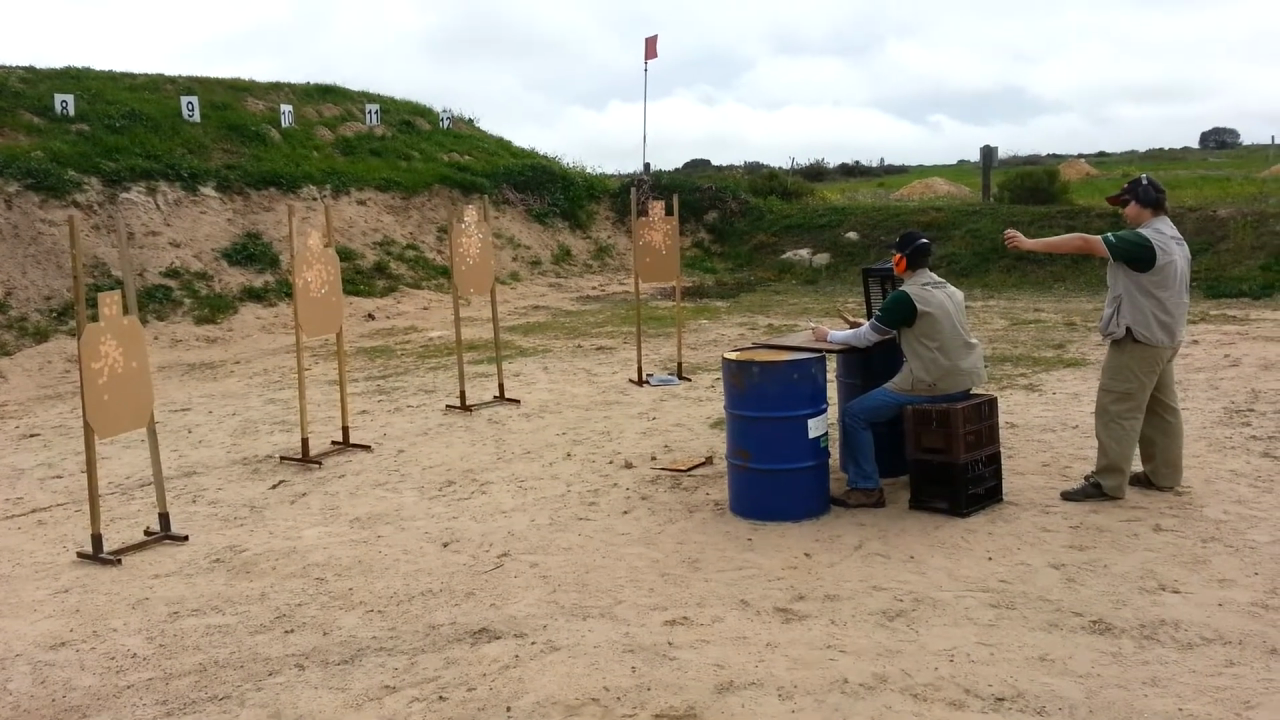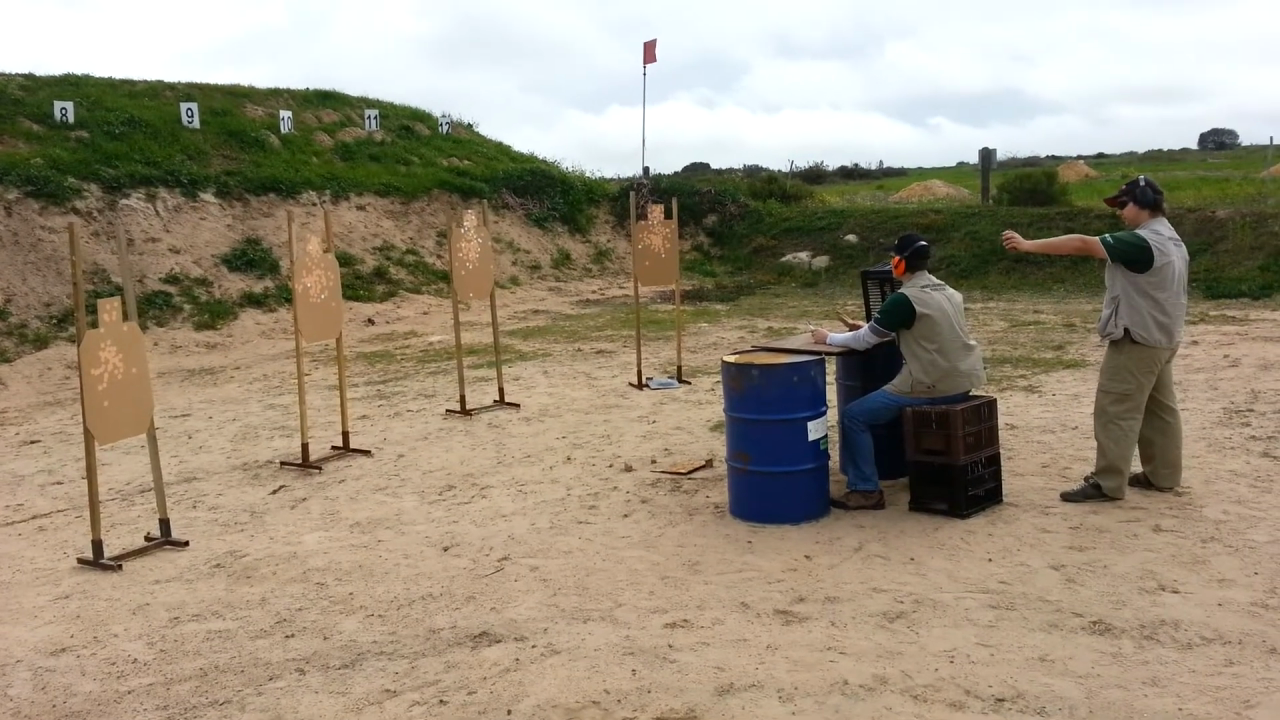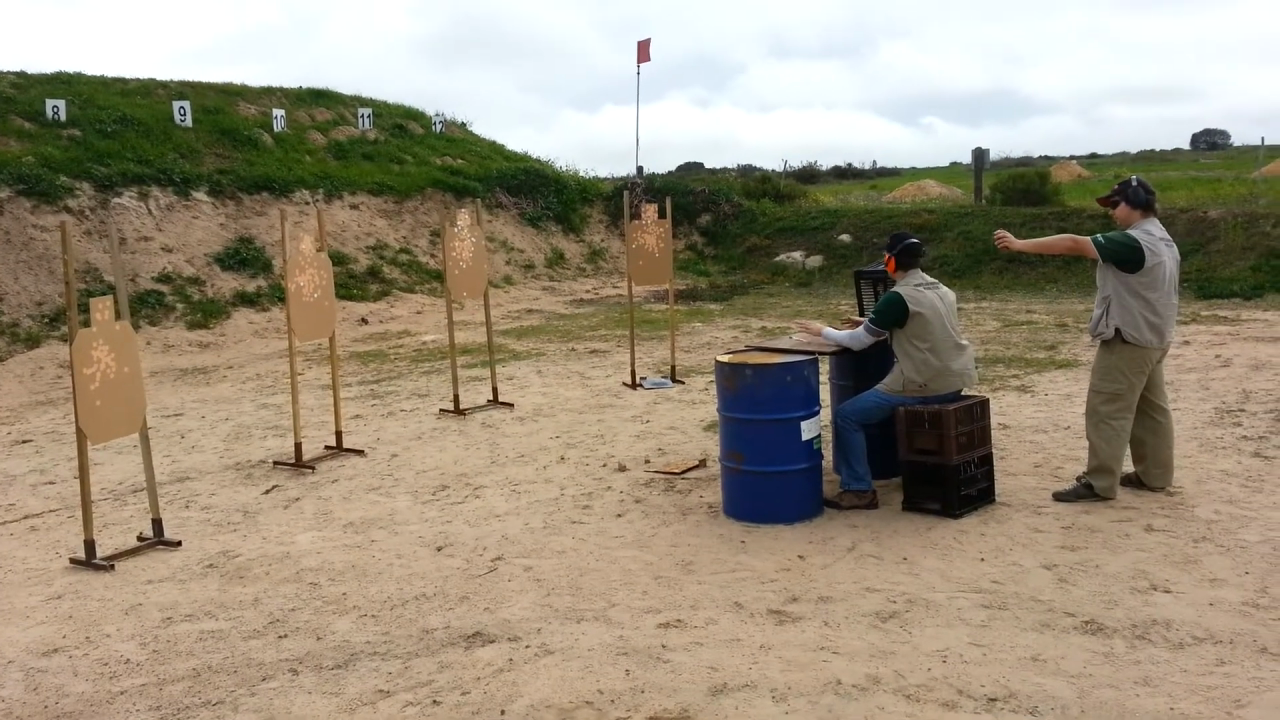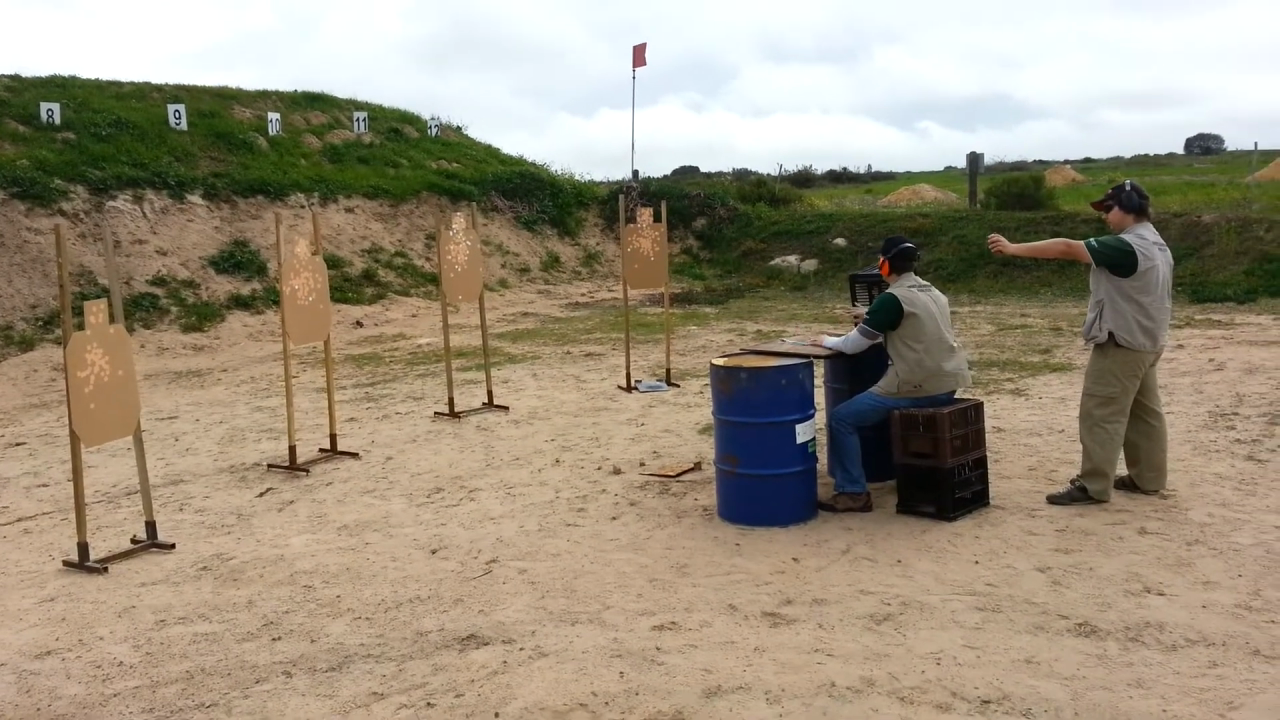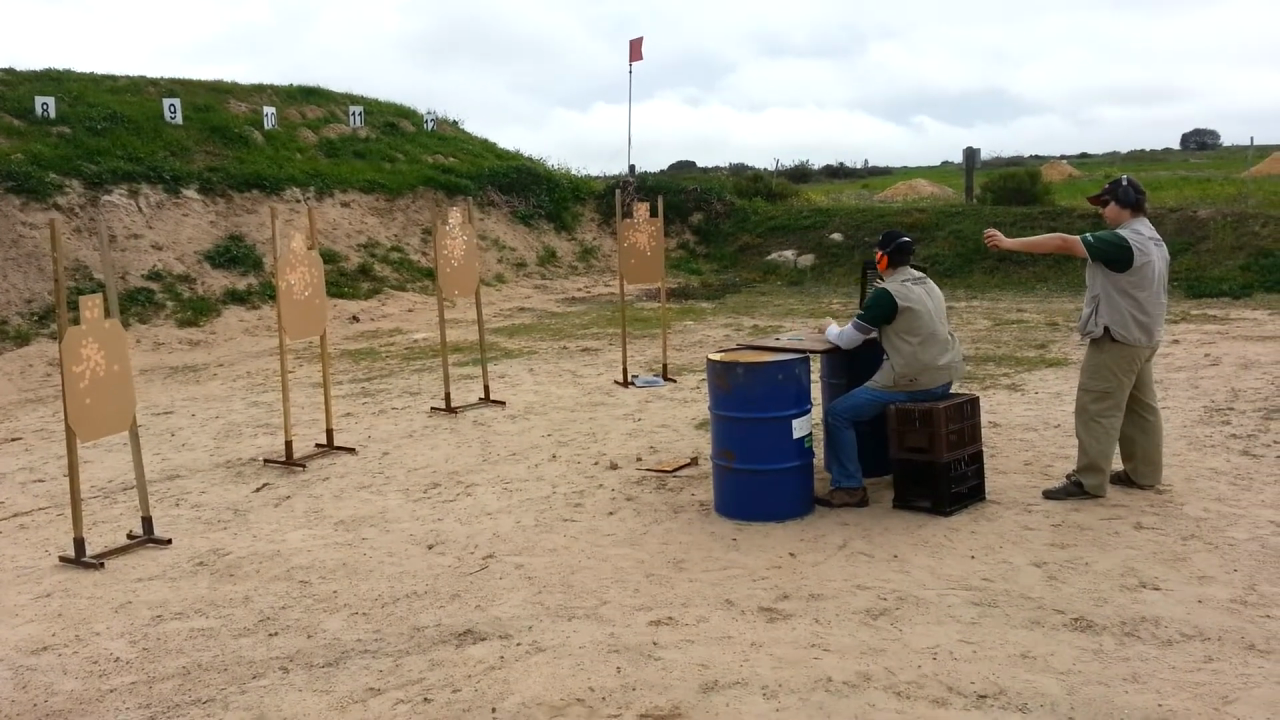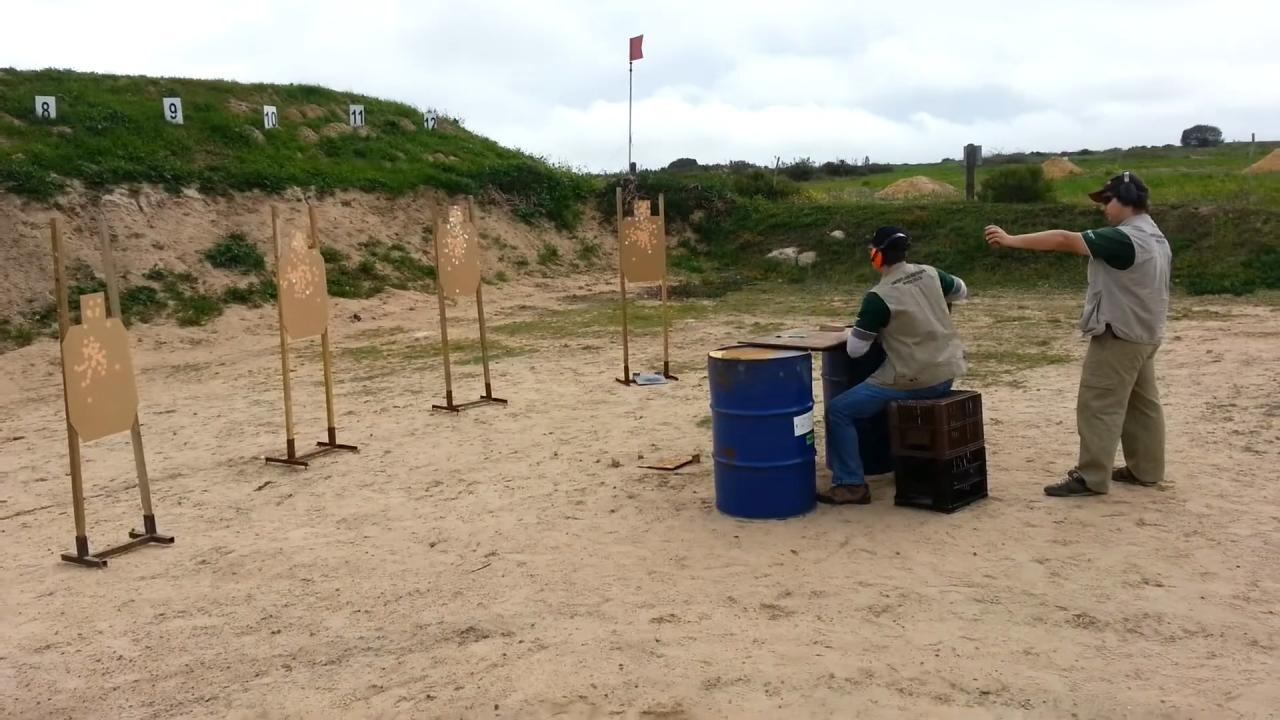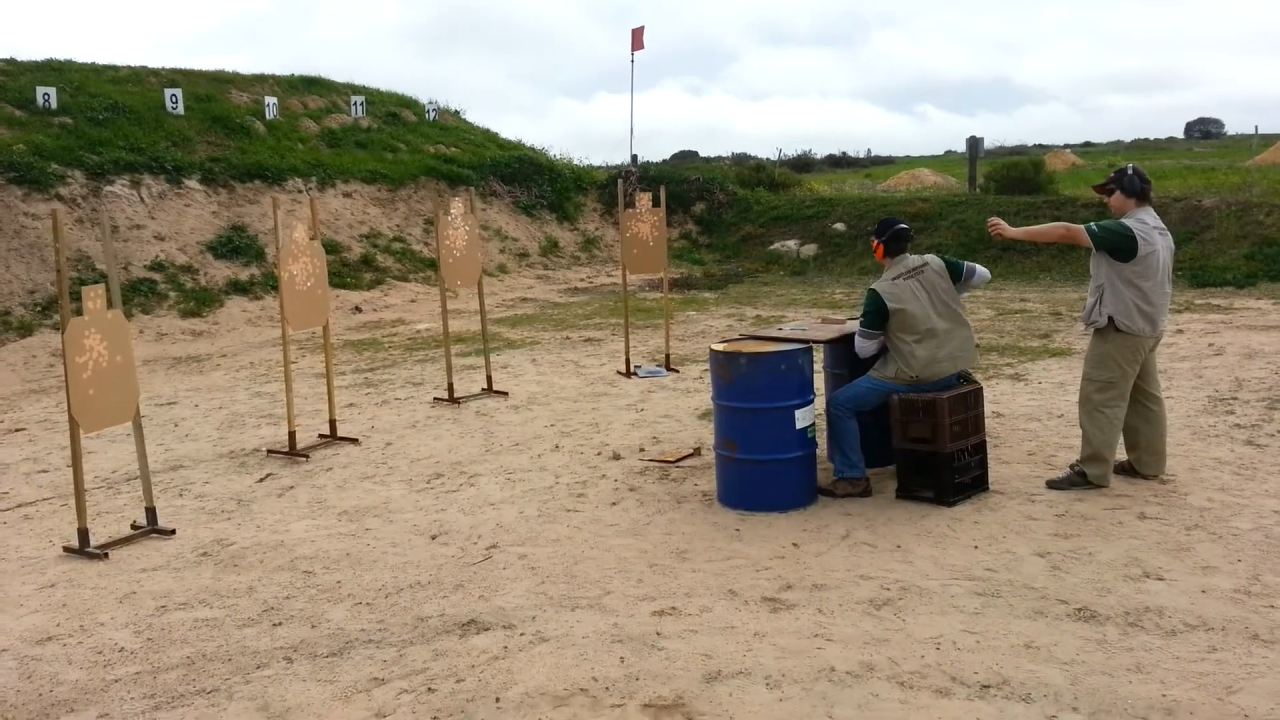
dt=0.2s
person 1, frame 1
left shoulder: (1144, 240)
right shoulder: (1173, 239)
left elbow: (1083, 243)
left wrist: (1029, 244)
left hip: (1139, 340)
right hip: (1162, 338)
left knee: (1118, 410)
right knee: (1160, 407)
left ankle: (1108, 482)
right ankle: (1163, 474)
person 1, frame 2
left shoulder: (1142, 241)
right shoulder: (1171, 240)
left elbow: (1082, 244)
left wrist: (1028, 245)
left hip: (1137, 340)
right hip: (1161, 338)
left knee: (1117, 410)
right knee: (1159, 408)
left ankle: (1108, 483)
right ankle: (1163, 474)
person 1, frame 3
left shoulder: (1133, 242)
right shoulder: (1163, 241)
left elbow: (1073, 244)
left wrist: (1020, 244)
left hip: (1128, 340)
right hip: (1152, 338)
left knee: (1108, 410)
right knee: (1151, 408)
left ankle: (1099, 483)
right ankle: (1155, 474)
person 1, frame 4
left shoulder: (1126, 246)
right shoulder: (1157, 245)
left elbow: (1066, 248)
left wrist: (1013, 248)
left hip: (1121, 344)
right hip: (1146, 342)
left knee: (1101, 414)
right knee: (1145, 411)
left ankle: (1093, 486)
right ankle: (1148, 477)
person 1, frame 5
left shoulder: (1122, 241)
right shoulder: (1153, 240)
left elbow: (1062, 243)
left wrist: (1009, 243)
left hip: (1117, 339)
right hip: (1141, 337)
left knee: (1097, 409)
right knee: (1140, 406)
left ankle: (1089, 480)
right ankle: (1144, 472)
person 1, frame 6
left shoulder: (1125, 238)
right shoulder: (1155, 237)
left elbow: (1064, 240)
left wrist: (1011, 240)
left hip: (1119, 336)
right hip: (1143, 334)
left knee: (1100, 405)
right knee: (1142, 403)
left ankle: (1091, 477)
right ankle: (1146, 468)
person 1, frame 7
left shoulder: (1127, 230)
right shoulder: (1158, 230)
left elbow: (1067, 232)
left wrist: (1013, 232)
left hip: (1121, 329)
right hip: (1146, 327)
left knee: (1101, 398)
right knee: (1144, 396)
left ankle: (1093, 471)
right ankle: (1147, 462)
person 2, frame 1
left shoulder: (905, 296)
right shoulder: (948, 289)
left elbow: (866, 338)
left wrist: (829, 335)
right wrist: (872, 326)
left hip: (933, 385)
right hip: (964, 380)
left knee: (854, 414)
left ankle: (866, 488)
person 2, frame 2
left shoulder: (904, 299)
right shoulder: (947, 291)
left elbow: (865, 341)
left wrist: (828, 337)
right wrist: (872, 328)
left hip: (932, 386)
right hip: (963, 382)
left knee: (853, 416)
left ankle: (866, 491)
person 2, frame 3
left shoulder: (897, 297)
right shoulder: (941, 290)
left elbow: (859, 342)
left wrist: (823, 331)
right wrist: (869, 323)
left hip: (924, 386)
right hip: (955, 382)
left knee: (846, 416)
left ankle: (859, 491)
person 2, frame 4
left shoulder: (891, 299)
right shoulder: (932, 292)
left elbow: (853, 345)
left wrist: (826, 341)
right wrist: (873, 320)
left hip: (917, 388)
right hip: (948, 384)
left knee: (841, 419)
left ankle: (853, 493)
person 2, frame 5
left shoulder: (885, 294)
right shoulder: (927, 283)
left elbow: (847, 340)
left wrist: (830, 327)
left hip: (911, 383)
right hip: (944, 379)
left knee: (837, 414)
left ankle: (849, 488)
person 2, frame 6
left shoulder: (879, 297)
right shoulder: (929, 274)
left elbow: (854, 349)
right elbow: (961, 291)
left wrist: (875, 329)
left hip: (912, 381)
right hip: (946, 375)
left knee: (838, 411)
left ankle: (851, 485)
person 2, frame 7
left shoulder: (881, 292)
right shoulder: (936, 264)
left elbow: (864, 349)
right elbow: (982, 275)
left hip: (913, 376)
right hip: (950, 370)
left knee: (839, 404)
left ankle: (852, 478)
